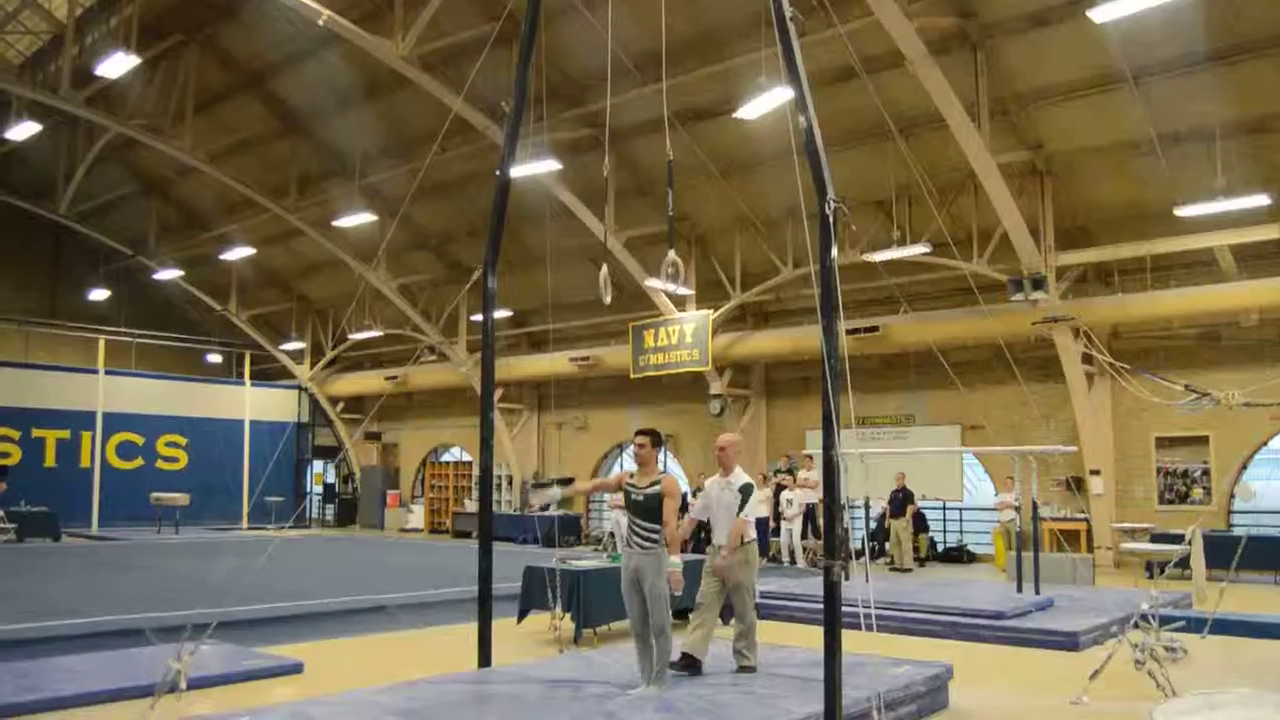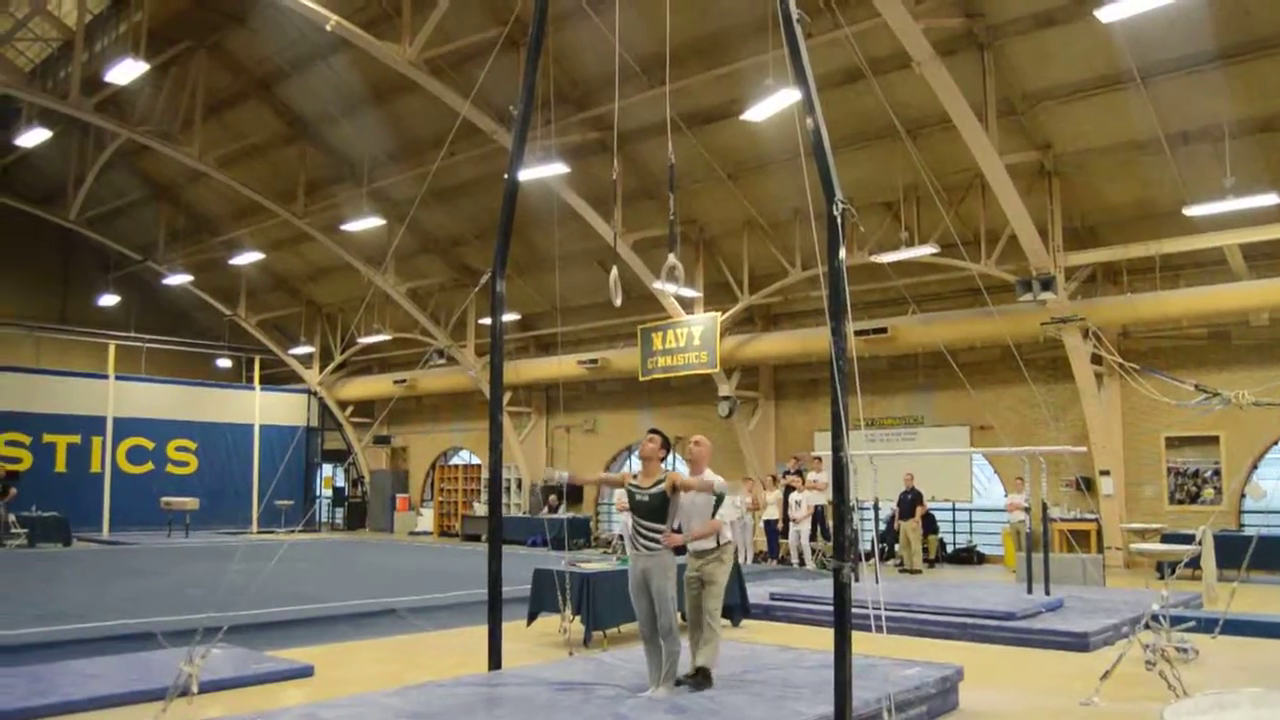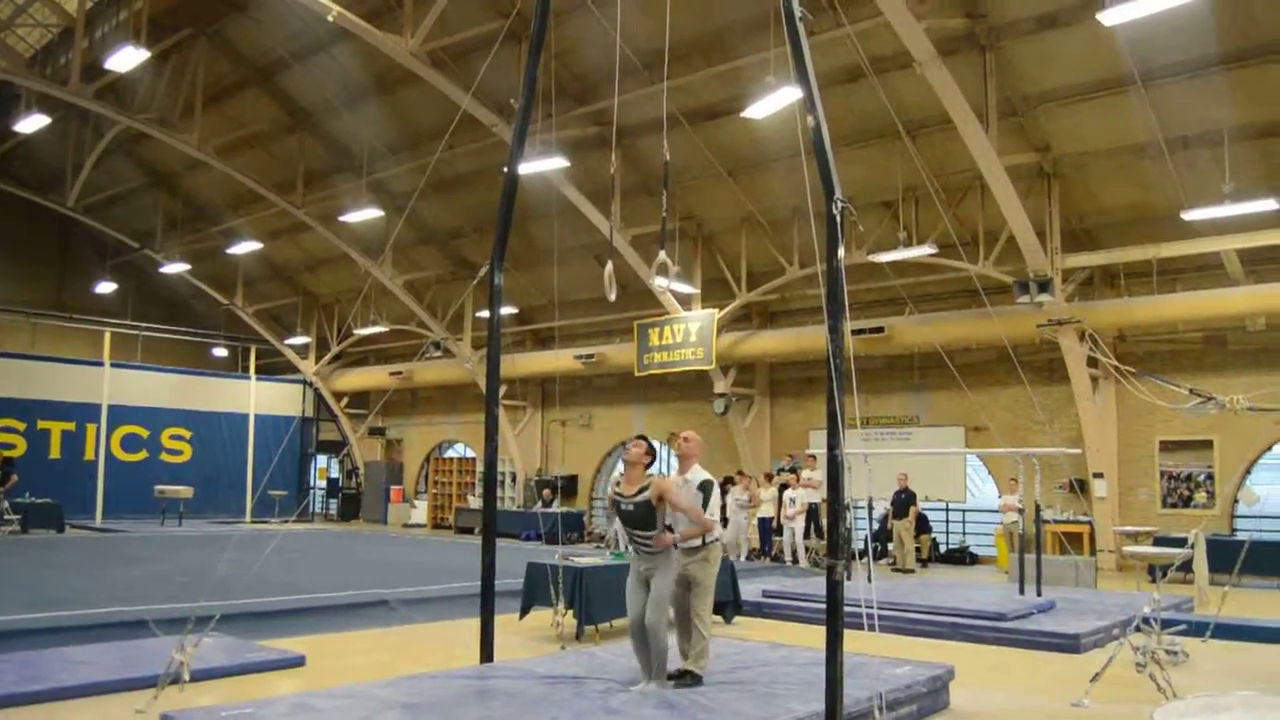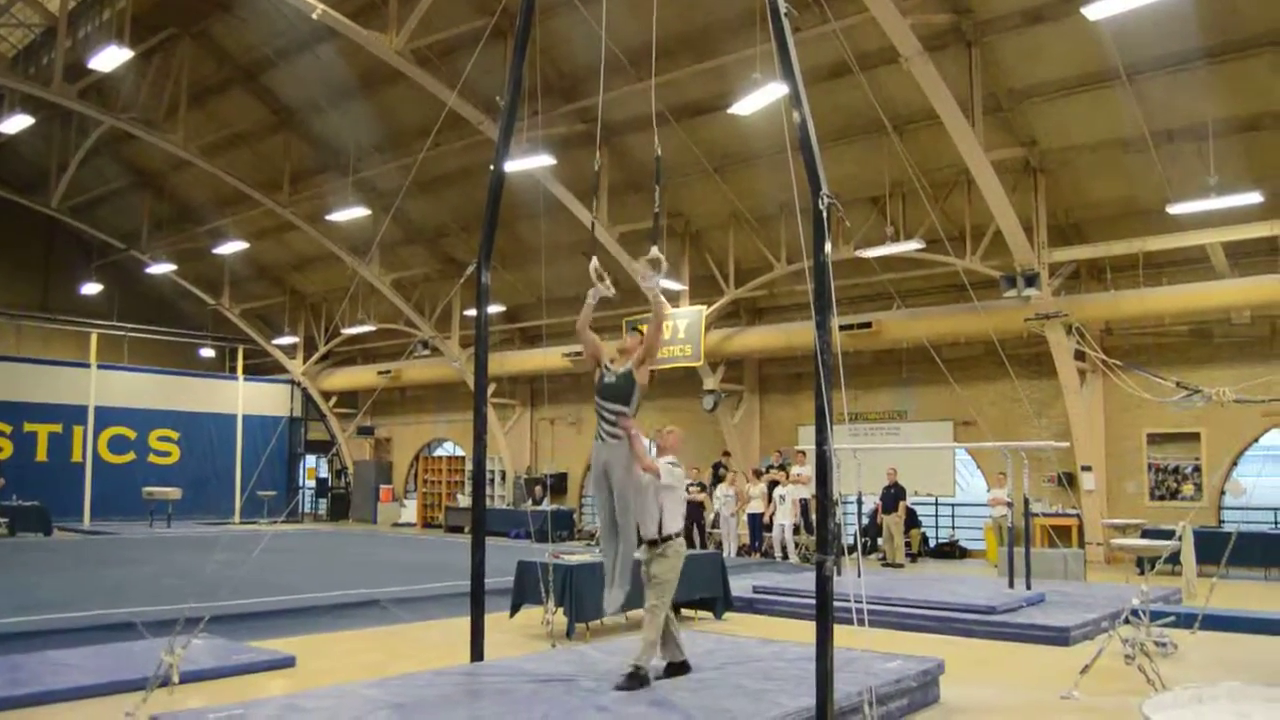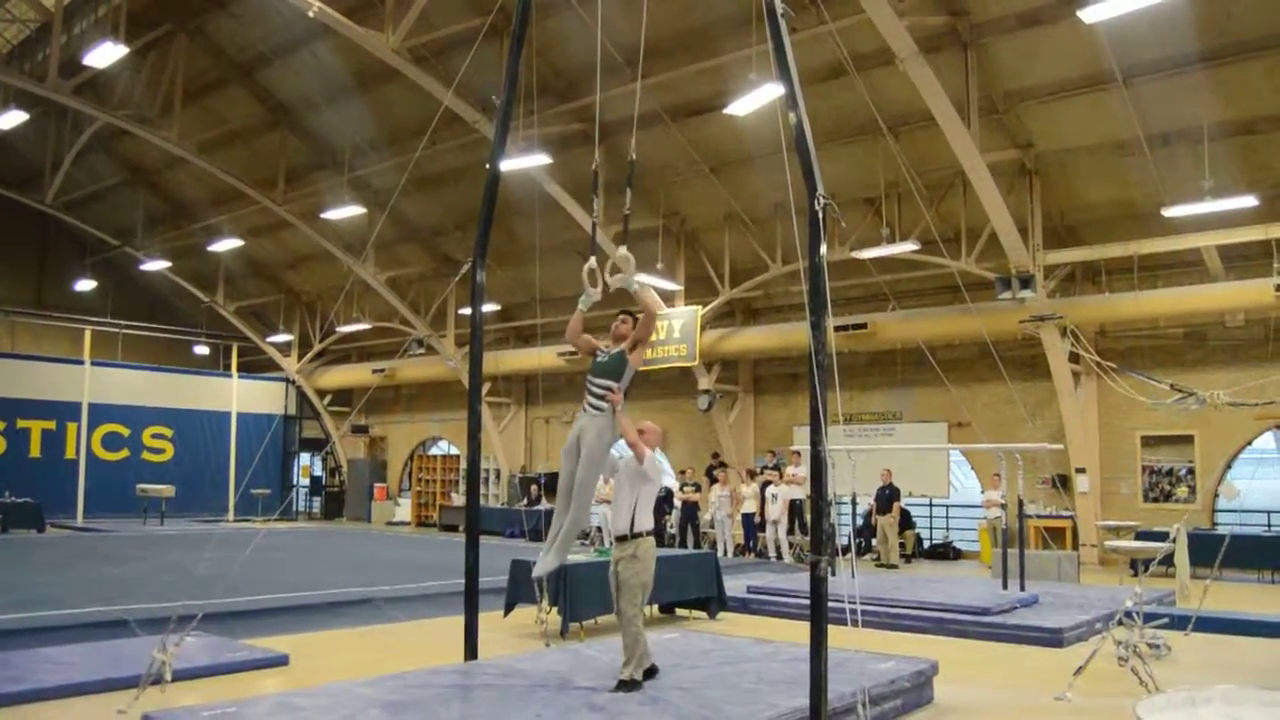
dt=0.7s
person 1, frame 1
left shoulder: (667, 483)
right shoulder: (625, 480)
left elbow: (671, 525)
right elbow: (591, 485)
left wrist: (675, 563)
right wrist: (558, 493)
left hip: (654, 559)
right hip: (629, 558)
left knee: (659, 625)
right knee: (638, 626)
left ankle: (659, 683)
right ankle: (646, 680)
person 1, frame 2
left shoulder: (670, 480)
right shoulder: (629, 479)
left elbow: (695, 483)
right elbow: (593, 478)
left wrist: (718, 486)
right wrist: (561, 476)
left hip: (659, 560)
right hip: (636, 560)
left knee: (666, 625)
right knee: (645, 627)
left ankle: (666, 684)
right ankle: (653, 682)
person 1, frame 3
left shoulder: (657, 486)
right shoulder: (615, 486)
left elbow: (688, 508)
left wrist: (715, 531)
left hip: (662, 562)
right hip: (638, 562)
left knee: (653, 622)
right knee: (634, 622)
left ankle: (657, 679)
right ankle: (647, 677)
person 1, frame 4
left shoulder: (641, 363)
right shoulder: (602, 360)
left elbow: (660, 321)
right elbow: (581, 329)
left wrist: (652, 288)
right wrist: (592, 299)
left hip: (621, 449)
right hip: (600, 449)
left knee: (624, 519)
right knee: (605, 520)
left ankle: (621, 582)
right ankle: (611, 580)
person 1, frame 5
left shoulder: (634, 347)
right shoulder: (599, 348)
left elbow: (651, 312)
right elbow: (572, 337)
left wrist: (631, 283)
right wrist: (585, 303)
left hip: (603, 422)
right hip: (580, 421)
left knee: (583, 490)
right knee: (565, 489)
left ankle: (559, 549)
right ankle: (549, 547)
person 2, frame 1
left shoulder: (745, 485)
right shoulder: (711, 484)
left elbow: (741, 523)
right elbow: (694, 517)
left wrist: (726, 555)
left hip: (741, 552)
right hip: (716, 550)
left knee: (744, 609)
right knee: (705, 603)
left ankle: (746, 661)
right ankle: (692, 656)
person 2, frame 2
left shoulder: (717, 485)
left elbow: (717, 525)
left wrist: (683, 539)
left hip: (717, 554)
right hip: (694, 555)
left knee: (710, 610)
right knee: (693, 613)
left ankle: (704, 670)
right ankle: (697, 668)
person 2, frame 3
left shoulder: (705, 482)
right shoulder: (670, 482)
left elbow: (708, 524)
left wrist: (674, 538)
left hip: (705, 552)
right hip: (683, 552)
left knee: (699, 610)
right knee: (681, 611)
left ankle: (696, 671)
right ankle: (687, 665)
person 2, frame 4
left shoulder: (674, 470)
right shoulder: (644, 472)
left elbow: (646, 465)
left wrist: (633, 434)
left hip: (669, 548)
right hip: (649, 546)
left knee: (655, 606)
right knee: (659, 606)
left ankle: (639, 669)
right ankle: (677, 661)
person 2, frame 5
left shoulder: (652, 467)
right shoulder: (624, 465)
left elbow: (631, 440)
left wrist: (619, 409)
left hip: (638, 546)
right hip: (621, 546)
left knee: (631, 612)
right knee: (623, 612)
left ankle: (632, 675)
right ankle: (644, 664)
